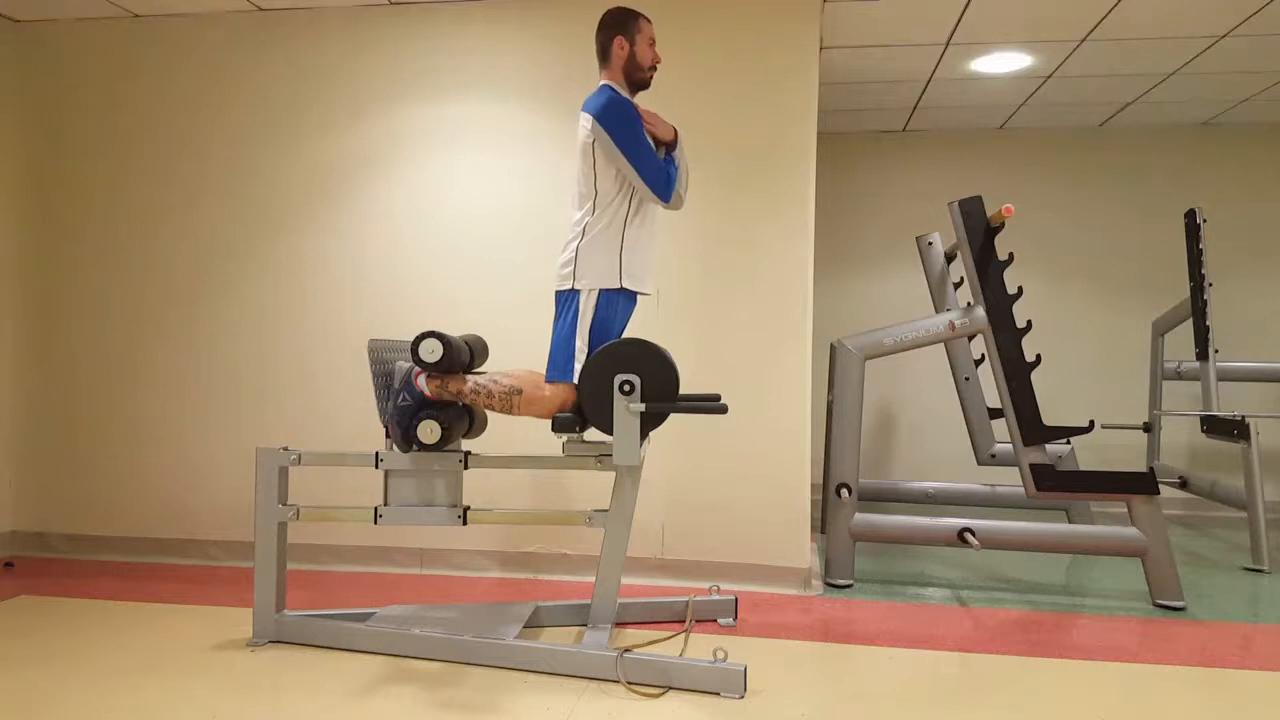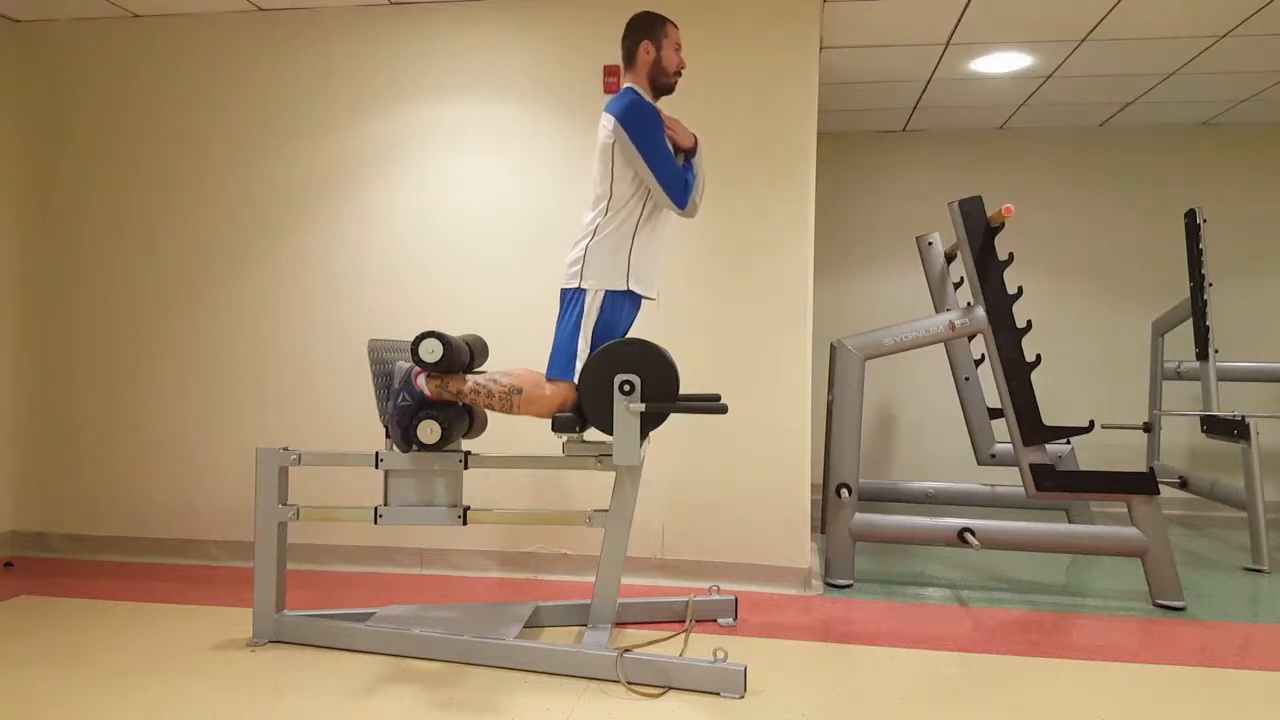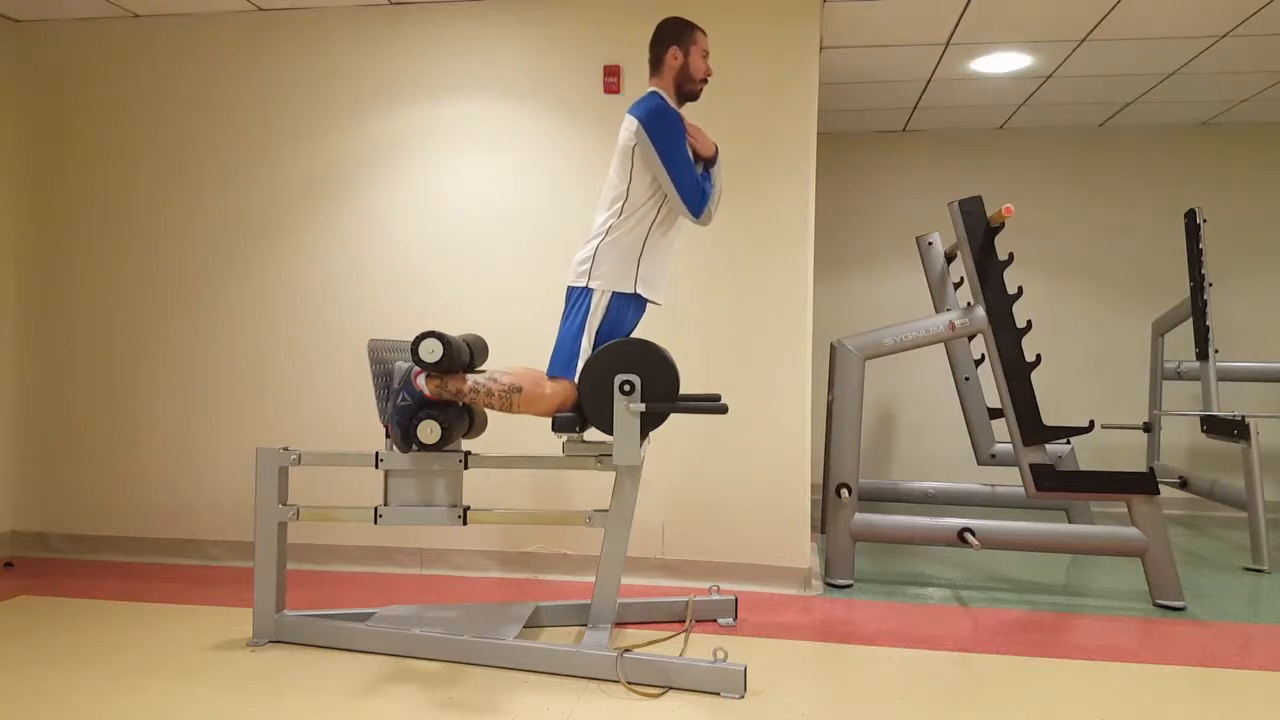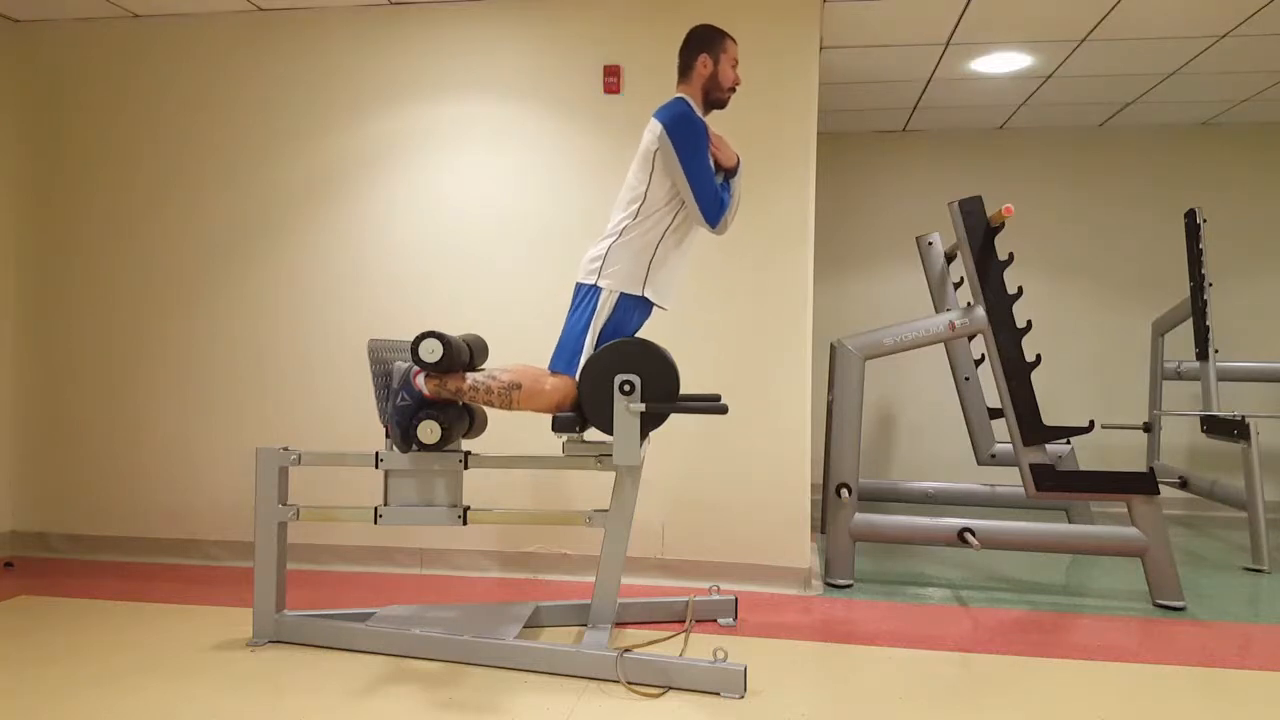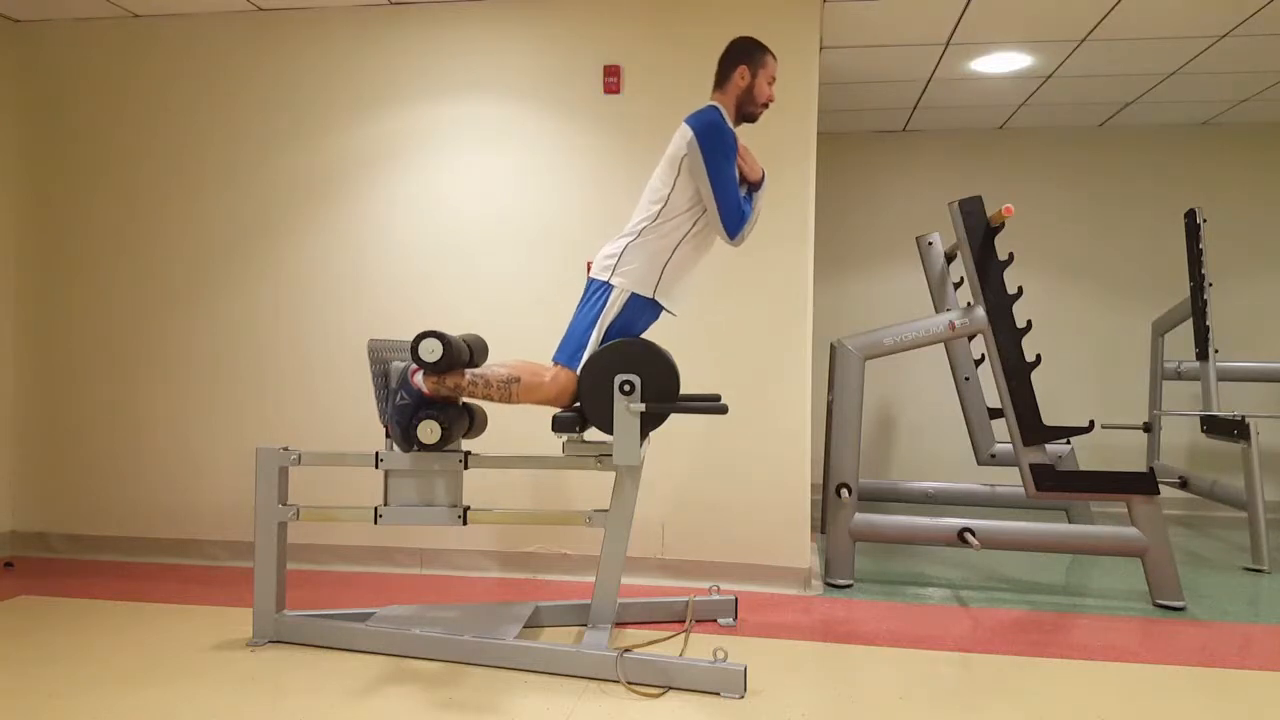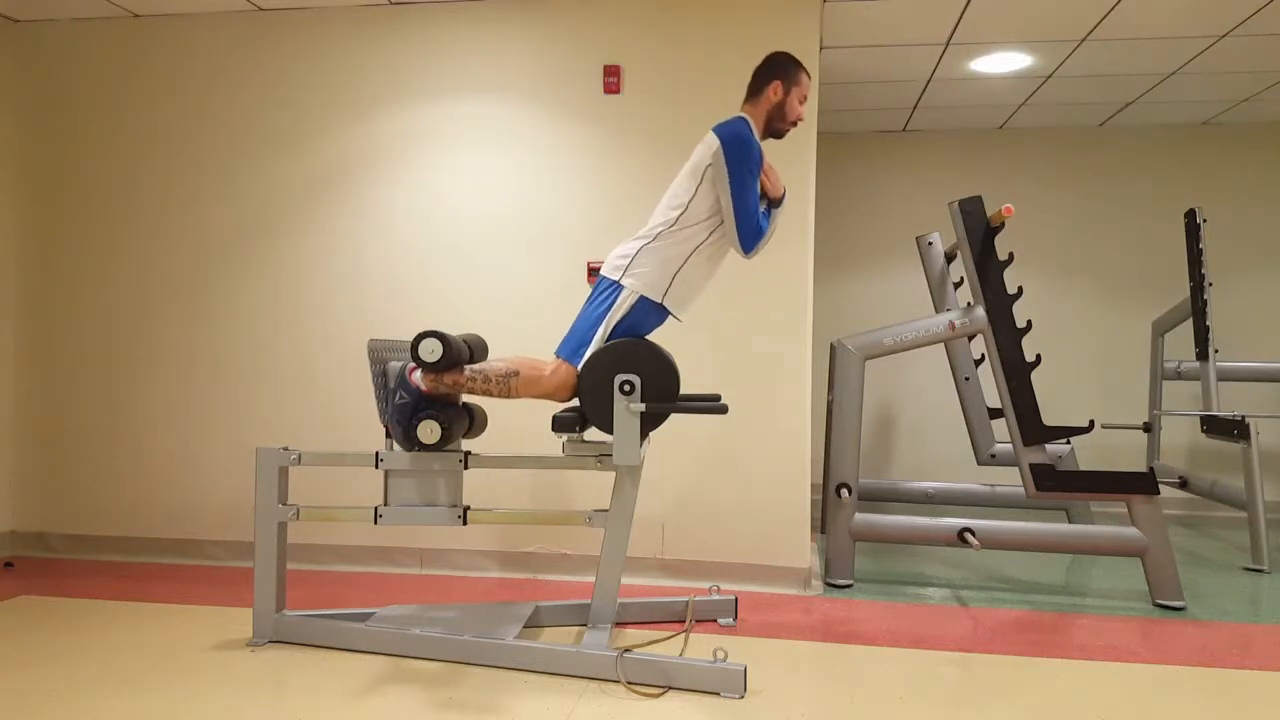
dt=0.4s
person 1, frame 1
left shoulder: (619, 111)
right shoulder: (612, 107)
left elbow: (677, 195)
right elbow: (666, 192)
left wrist: (670, 142)
right wrist: (665, 148)
left hip: (610, 277)
right hip: (597, 278)
left knee: (560, 389)
right knee: (558, 396)
left ankle: (436, 381)
right ankle: (423, 384)
person 1, frame 2
left shoulder: (639, 114)
right shoulder: (634, 110)
left elbow: (690, 203)
right elbow: (680, 198)
left wrist: (689, 148)
right wrist: (685, 155)
left hip: (616, 279)
right hip: (602, 279)
left knee: (560, 387)
right knee: (559, 395)
left ankle: (440, 380)
right ankle: (424, 384)
person 1, frame 3
left shoulder: (662, 120)
right shoulder: (658, 114)
left elbow: (705, 210)
right elbow: (696, 206)
left wrist: (708, 156)
right wrist: (703, 165)
left hip: (623, 282)
right hip: (609, 280)
left knee: (561, 386)
right knee: (560, 394)
left ankle: (437, 380)
right ankle: (424, 383)
person 1, frame 4
left shoulder: (686, 126)
right shoulder: (683, 120)
left elbow: (719, 220)
right elbow: (713, 216)
left wrist: (729, 168)
right wrist: (724, 171)
left hip: (629, 284)
right hip: (617, 281)
left knee: (562, 384)
right knee: (560, 391)
left ankle: (436, 381)
right ankle: (422, 382)
person 1, frame 5
left shoulder: (714, 133)
right shoulder: (713, 128)
left elbow: (737, 229)
right elbow: (732, 228)
left wrist: (754, 182)
right wrist: (749, 187)
left hip: (638, 284)
right hip: (629, 280)
left knee: (564, 382)
right knee: (560, 385)
left ankle: (435, 378)
right ankle: (423, 381)
person 1, frame 6
left shoulder: (737, 142)
right shoulder: (739, 140)
left elbow: (749, 238)
right elbow: (747, 240)
left wrist: (773, 199)
right wrist: (769, 203)
left hip: (645, 285)
right hip: (640, 282)
left knee: (564, 376)
right knee: (560, 379)
left ankle: (435, 374)
right ankle: (424, 379)
